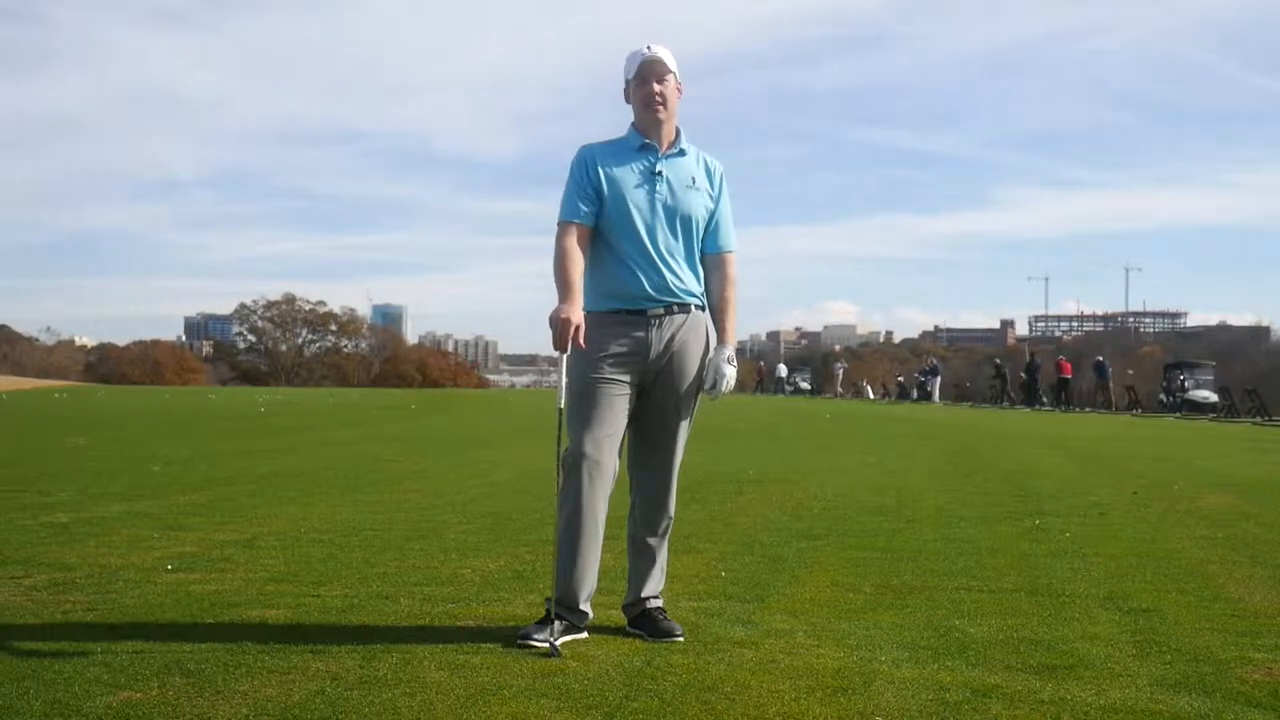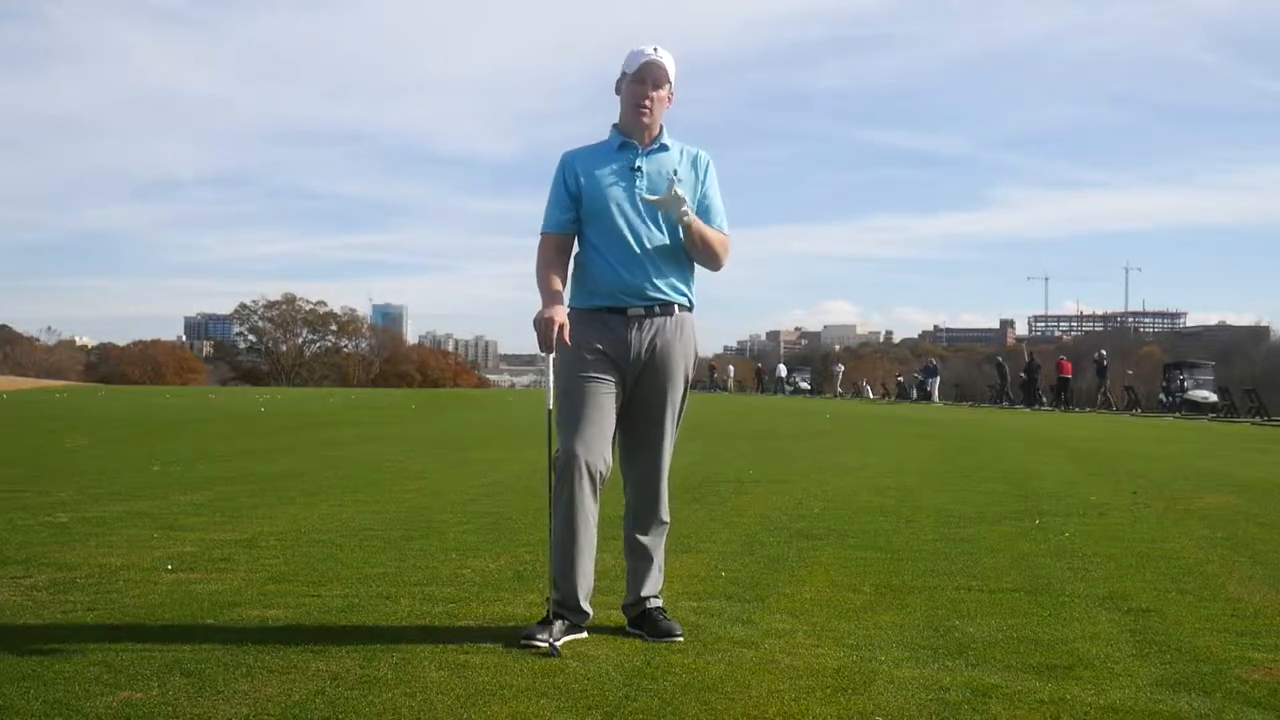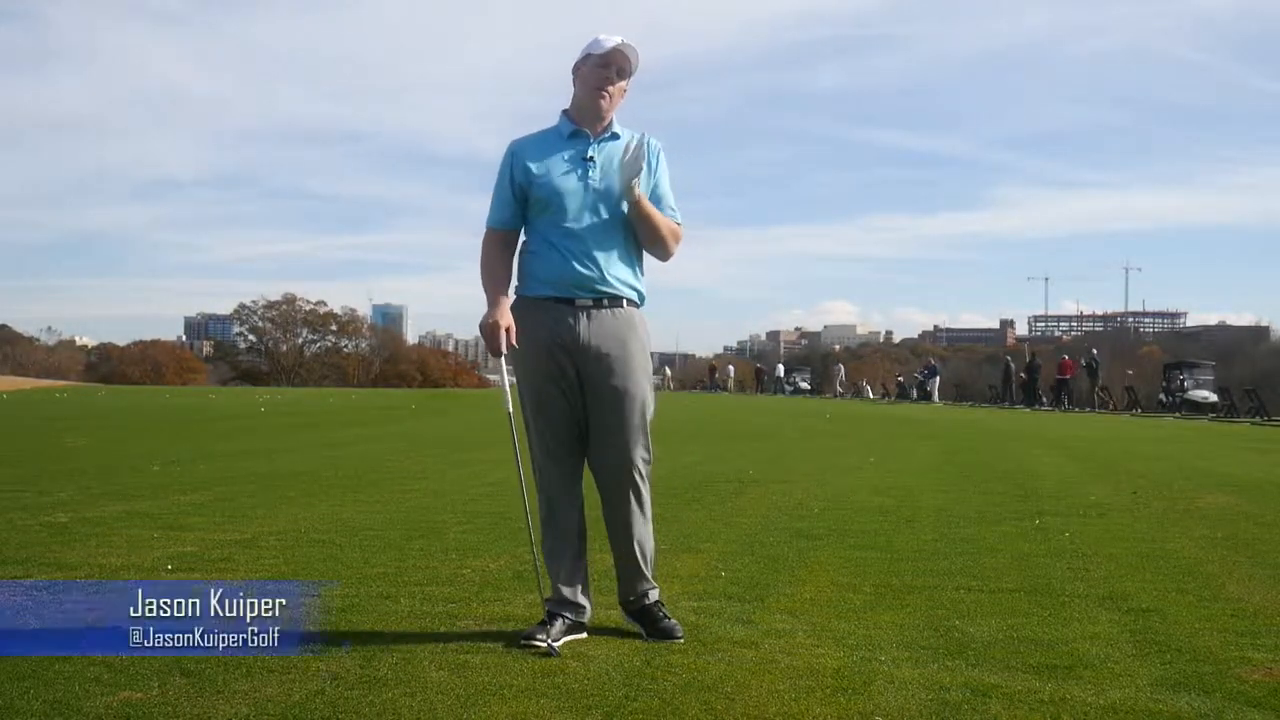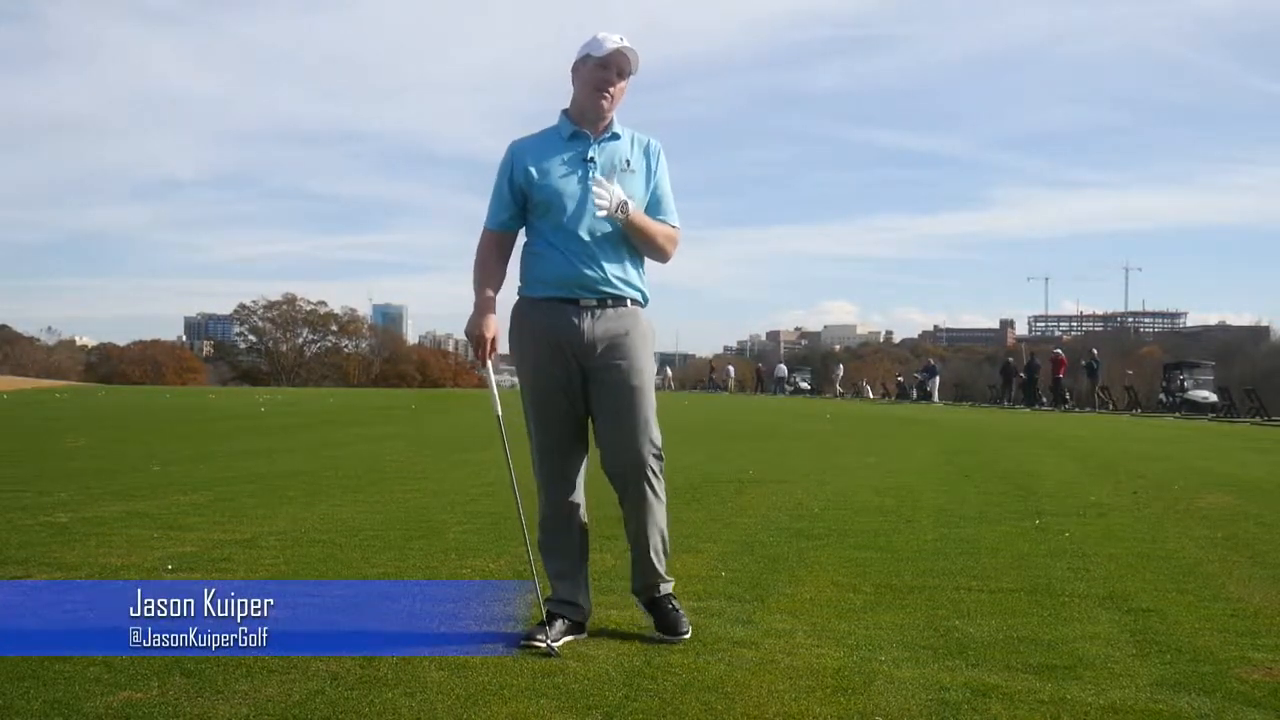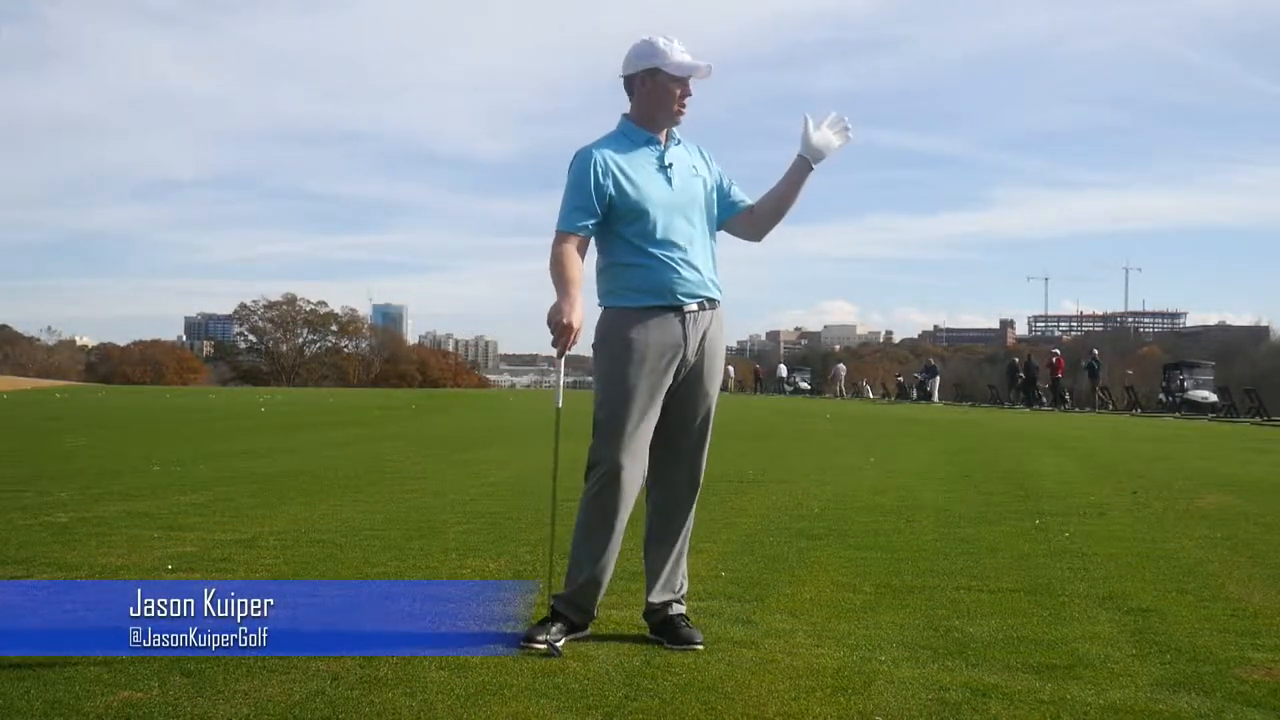
dt=1s
person 1, frame 1
left shoulder: (708, 170)
right shoulder: (594, 160)
left elbow: (721, 264)
right elbow: (571, 237)
left wrist: (726, 346)
right wrist: (569, 300)
left hip: (682, 331)
right hip: (608, 331)
left knee: (658, 477)
right knee: (588, 462)
left ankle: (645, 601)
right ankle: (570, 606)
person 1, frame 2
left shoulder: (695, 164)
right shoulder: (577, 163)
left elbow: (718, 256)
right elbow: (554, 244)
left wrist: (685, 219)
right wrist: (552, 300)
left hip: (667, 329)
right hip: (592, 329)
left knee: (650, 474)
right knee: (579, 461)
left ankle: (645, 600)
right ankle: (569, 606)
person 1, frame 3
left shoulder: (646, 153)
right shoulder: (525, 152)
left elbow: (667, 247)
right elbow: (499, 238)
left wrist: (634, 194)
right wrist: (497, 302)
left hip: (618, 321)
right hip: (542, 320)
left knee: (626, 463)
right knee: (556, 470)
left ankle: (640, 593)
right ankle: (567, 605)
person 1, frame 4
left shoulder: (646, 152)
right shoulder: (525, 153)
left elbow: (667, 246)
right elbow: (496, 239)
left wrist: (625, 213)
right wrist: (485, 306)
left hip: (621, 320)
right hip: (544, 320)
left knee: (637, 460)
right knee: (557, 470)
left ankle: (654, 586)
right ankle: (568, 604)
person 1, frame 5
left shoulder: (698, 158)
right shoulder: (598, 159)
left elbow: (751, 224)
right elbow: (569, 242)
left wrist: (806, 161)
right wrist: (569, 298)
left hip: (703, 326)
right hip: (637, 327)
left knee: (681, 477)
right knee: (617, 468)
left ankle: (666, 603)
right ankle: (574, 606)
